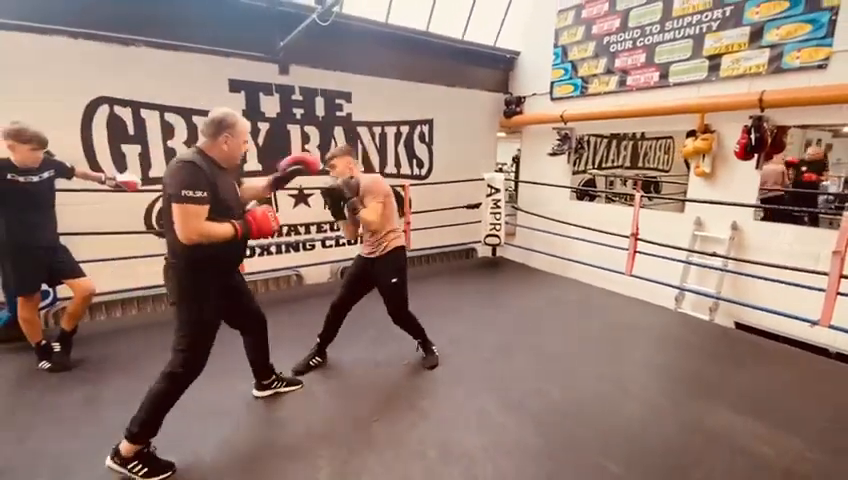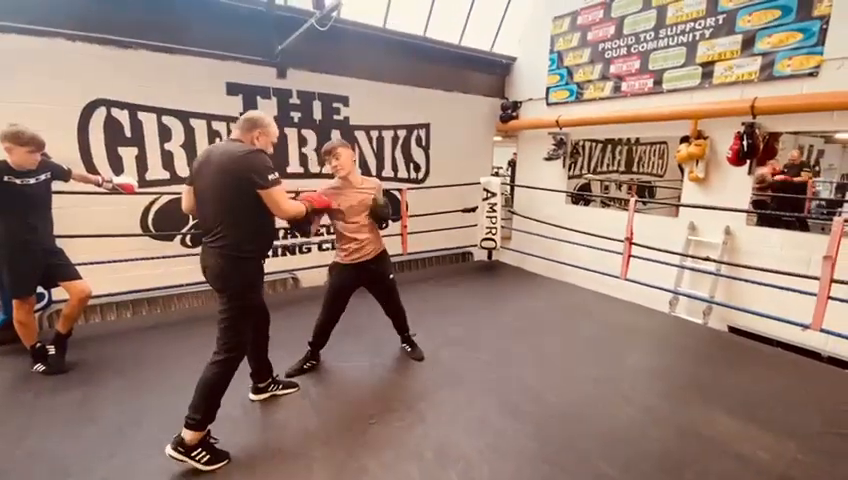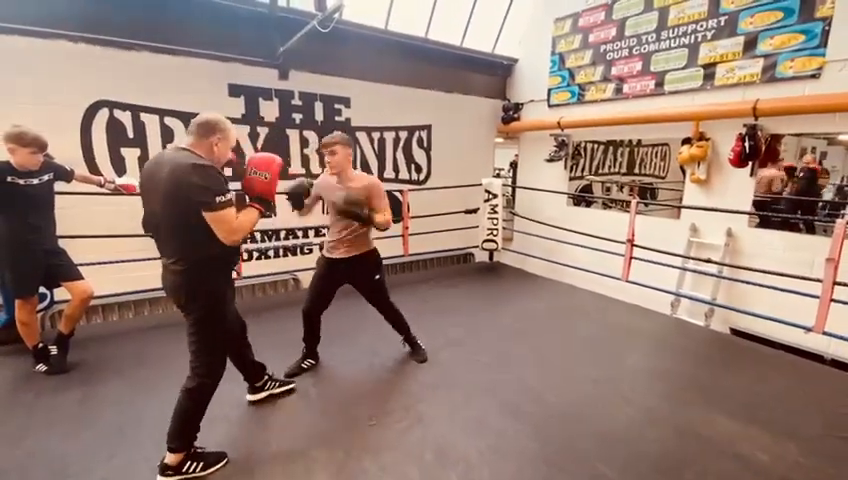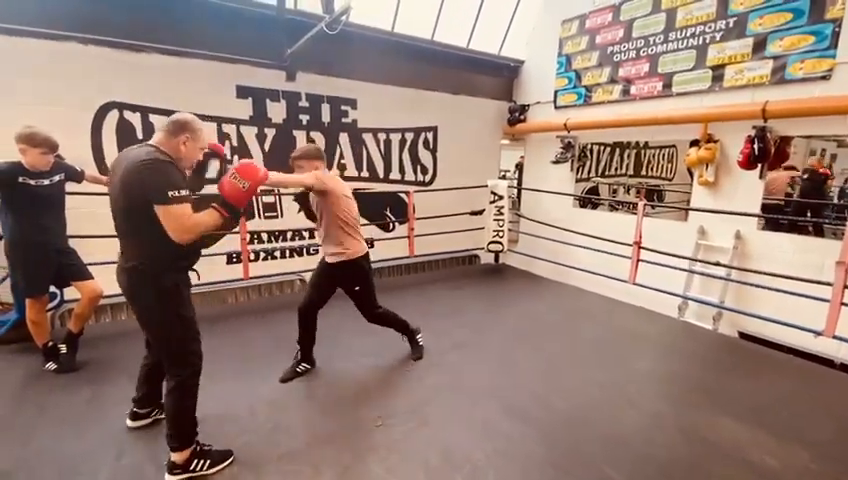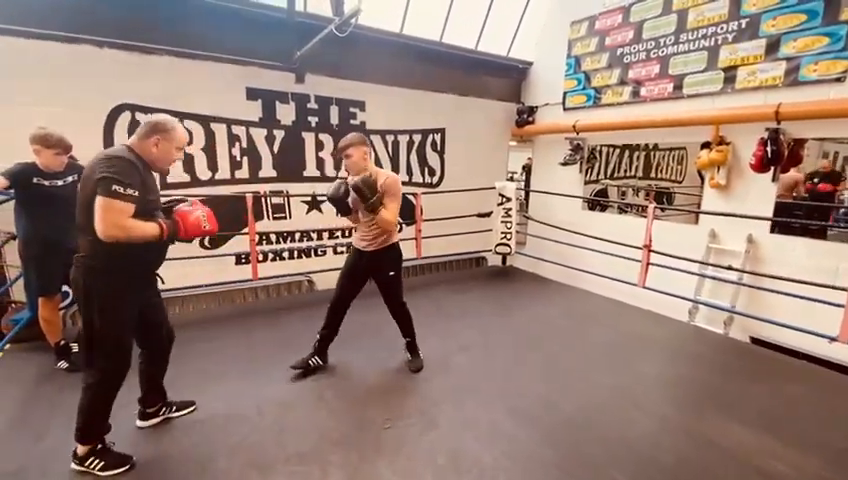
dt=0.5s
person 1, frame 1
left shoulder: (218, 166)
right shoulder: (190, 169)
left elbow: (246, 194)
right elbow: (190, 231)
left wrist: (282, 176)
right wrist: (244, 227)
left hip: (222, 271)
right hip: (195, 278)
left knee: (254, 322)
right knee: (187, 362)
left ankle: (266, 380)
right ankle: (130, 449)
person 1, frame 2
left shoulder: (206, 157)
right shoulder: (252, 159)
left elbow: (189, 206)
right elbow: (285, 210)
right wrist: (312, 203)
left hip: (218, 254)
right hip: (237, 262)
left knee: (258, 319)
right knee: (231, 347)
left ankle: (263, 382)
right ankle: (189, 438)
person 1, frame 3
left shoulder: (157, 164)
right shoulder: (200, 173)
right elbow: (232, 233)
left wrist: (228, 184)
right wrist: (259, 202)
left hip: (184, 271)
right hip: (203, 280)
left knee: (233, 329)
right knee: (206, 369)
left ankle: (258, 382)
person 1, frame 4
left shoulder: (134, 157)
right shoulder: (159, 168)
right elbow: (182, 231)
right wrist: (229, 205)
left hip: (143, 272)
right hip: (157, 278)
left knee: (163, 345)
right knee: (185, 359)
left ankle: (144, 407)
person 1, frame 5
left shoulder: (134, 166)
right shoulder: (119, 167)
right elbow: (110, 228)
left wrist: (171, 215)
right wrist: (170, 228)
left hip: (134, 276)
right hip: (105, 281)
left knee: (160, 337)
right knee: (109, 364)
left ankle: (153, 405)
right ankle: (86, 448)
person 2, frame 1
left shoulder: (50, 165)
left elbow: (79, 172)
left wrist: (109, 179)
left hip: (51, 245)
left knee: (86, 289)
right knee: (28, 301)
left ankle: (62, 343)
right ankle: (44, 352)
person 2, frame 2
left shoulder: (46, 167)
left elbow: (74, 174)
left wrist: (104, 182)
left hip: (47, 247)
left knee: (82, 291)
right knee: (24, 303)
left ankle: (57, 344)
right ankle: (38, 355)
person 2, frame 3
left shoulder: (49, 168)
left elbow: (76, 175)
left wrist: (105, 182)
left hip: (49, 247)
left knee: (84, 292)
right knee: (26, 303)
left ankle: (60, 344)
right ankle: (41, 354)
person 2, frame 4
left shoulder: (60, 168)
left elbow: (87, 176)
left wrist: (112, 182)
left hip: (59, 247)
right hip: (26, 250)
left knee: (93, 291)
right knee: (37, 302)
left ankle: (69, 343)
right ankle: (50, 353)
person 2, frame 5
left shoulder: (73, 169)
right shoulder: (24, 172)
left hip: (71, 247)
right hip: (38, 250)
right knee: (49, 301)
left ankle: (80, 343)
right ankle: (61, 351)
person 3, frame 1
left shoulder: (373, 183)
right shoulder: (346, 190)
left elbow: (373, 223)
right elbow: (351, 234)
left wrist: (352, 200)
right wrist: (337, 208)
left hip: (390, 255)
right hip: (367, 256)
left knee: (398, 312)
right knee: (339, 305)
left ankle: (427, 346)
right ankle: (319, 352)
person 3, frame 2
left shoulder: (373, 185)
right shoulder: (328, 191)
left wrist: (382, 213)
left hip: (376, 259)
right hip: (345, 265)
left knee: (393, 306)
right knee: (328, 316)
left ankle: (407, 340)
right ankle: (312, 355)
person 3, frame 3
left shoulder: (369, 183)
right shoulder: (324, 181)
left elbow: (386, 222)
right elbow: (303, 211)
left wrist: (362, 214)
right wrist: (299, 198)
left hip: (362, 256)
right hip: (331, 258)
left knee: (384, 306)
right knee: (310, 309)
left ankle: (410, 340)
right ankle: (310, 354)
person 3, frame 4
left shoulder: (326, 180)
right shoulder: (324, 187)
left elbow: (285, 181)
right wrist: (313, 210)
left hip: (353, 261)
right hip: (330, 261)
left knee: (371, 311)
right knee: (306, 309)
left ankle: (411, 333)
right ankle: (305, 358)
person 3, frame 5
left shoulder: (389, 180)
right shoulder: (353, 180)
left elbow: (390, 223)
left wrist: (371, 201)
right wrist: (342, 204)
left hip: (385, 252)
right hip: (359, 251)
left knee: (396, 304)
right knee: (338, 302)
left ankle: (413, 349)
right ankle: (319, 354)
